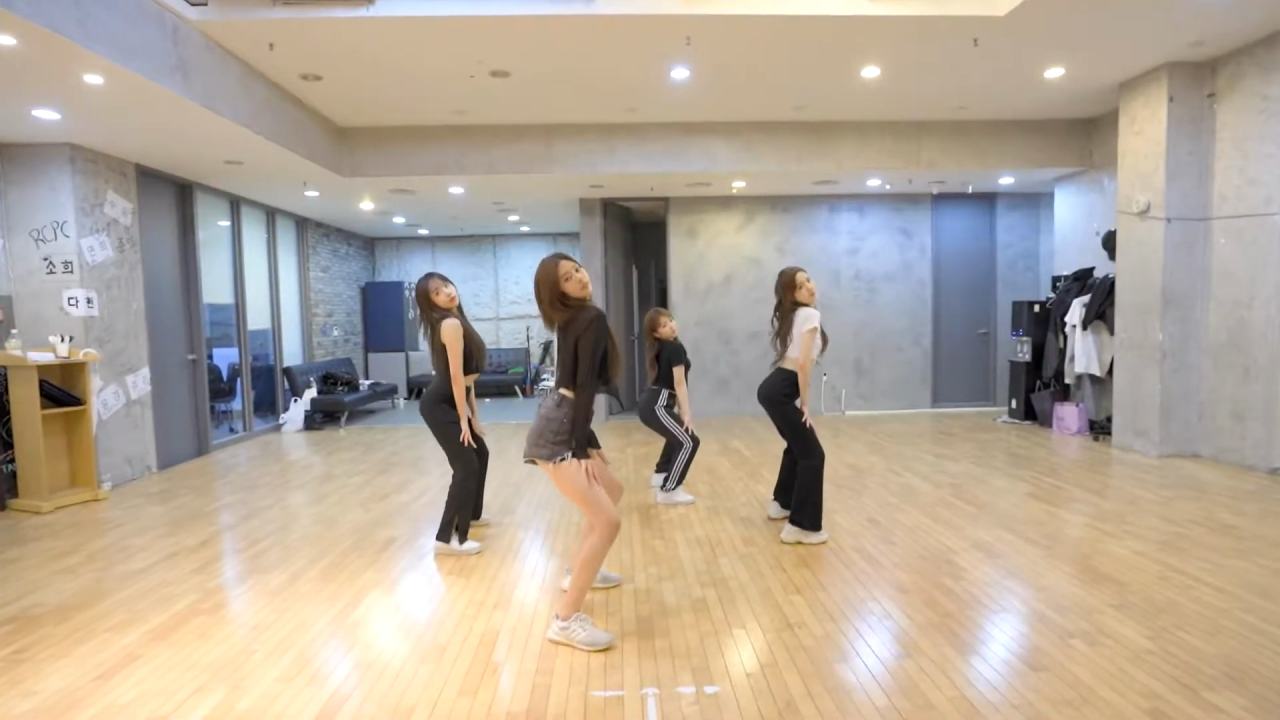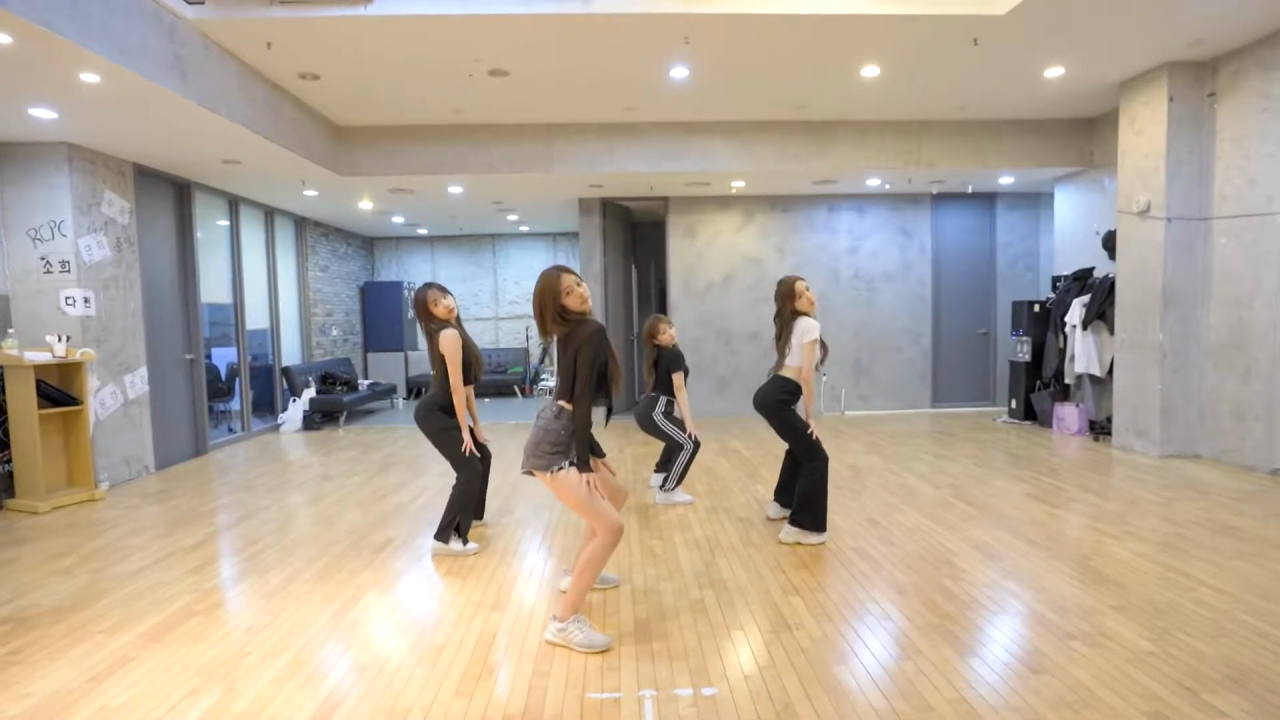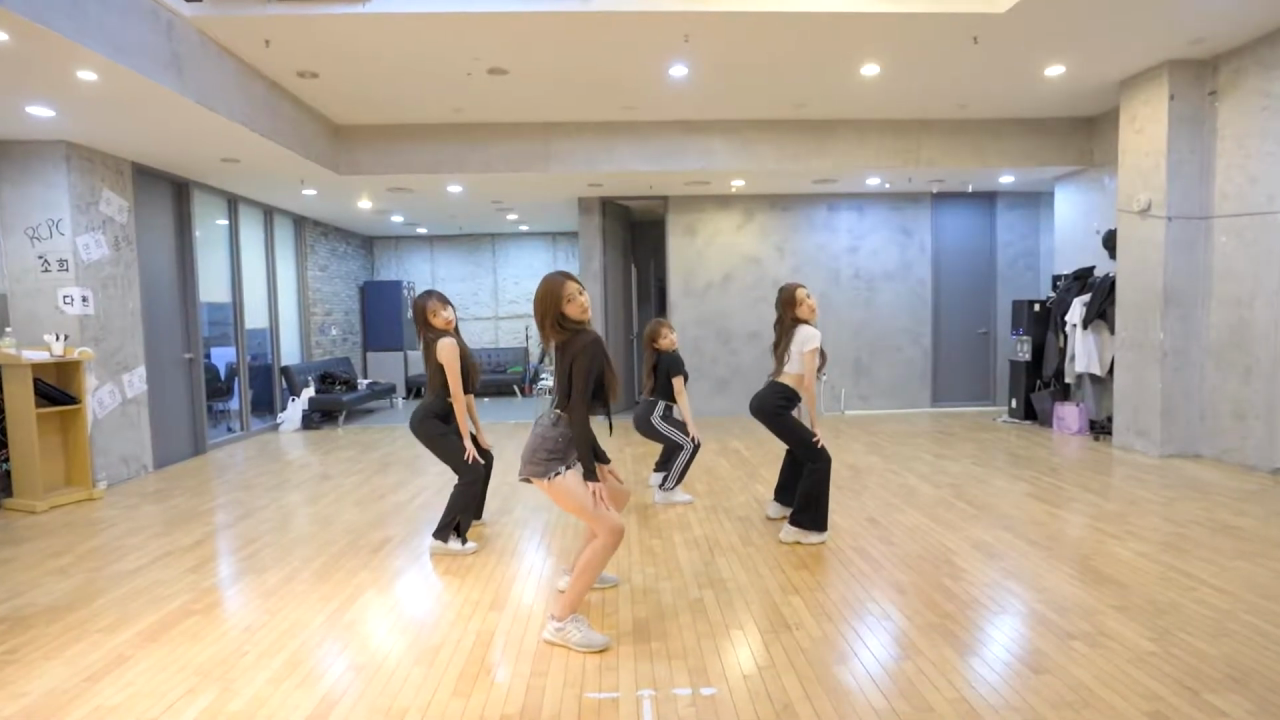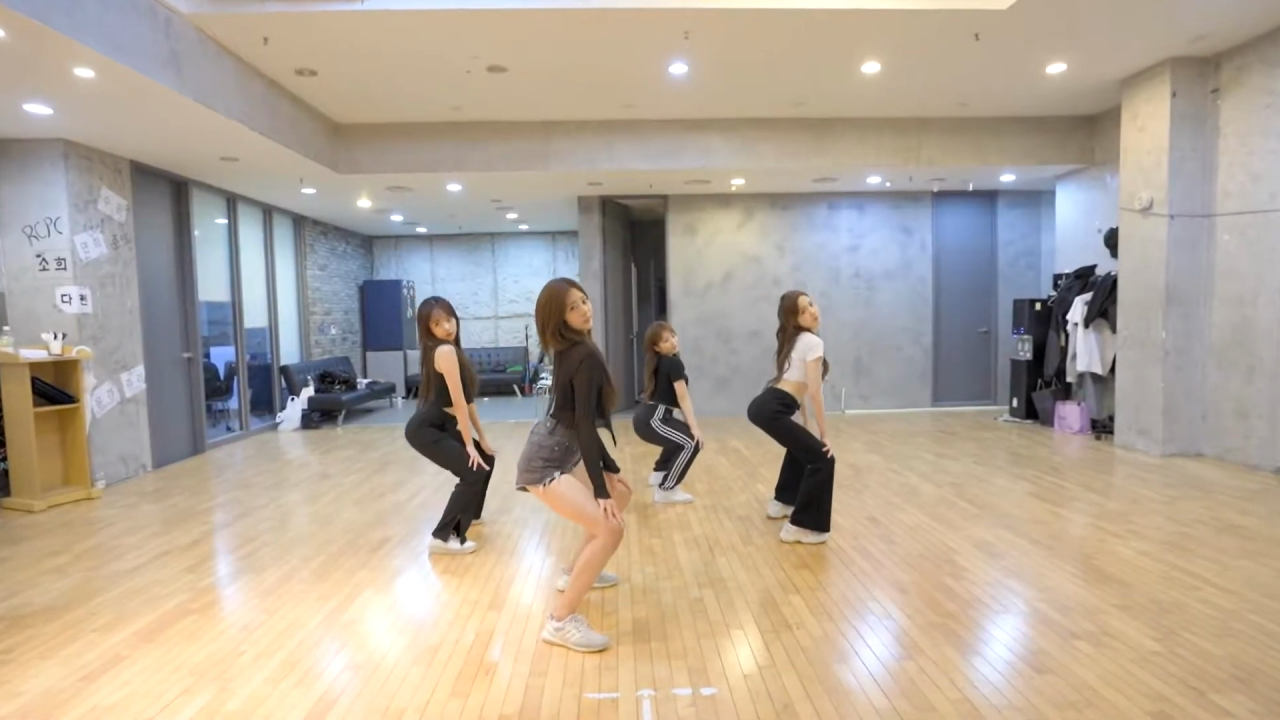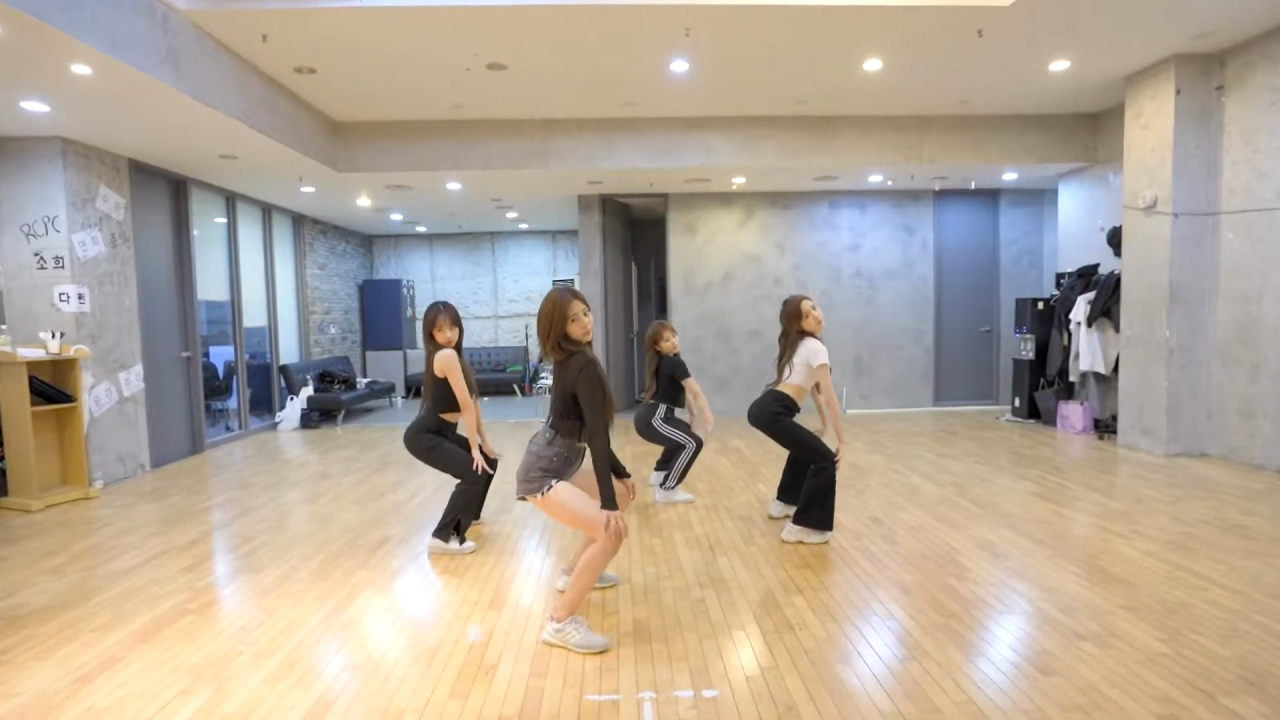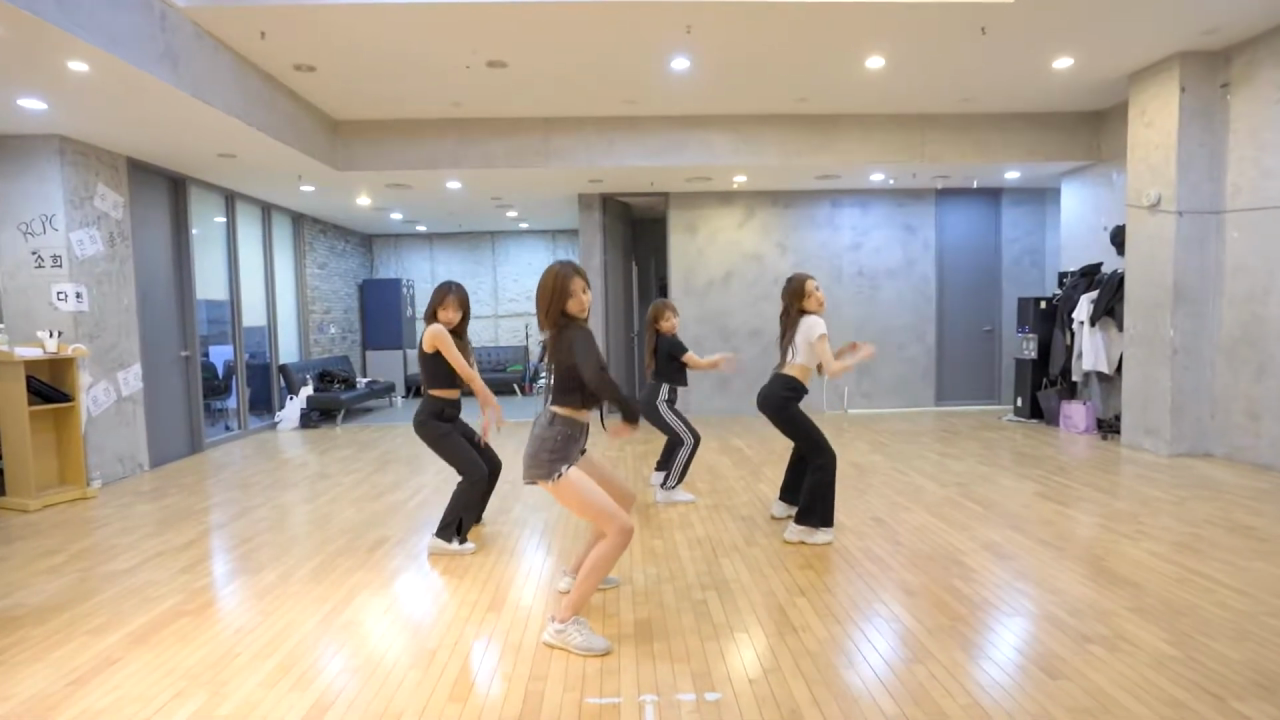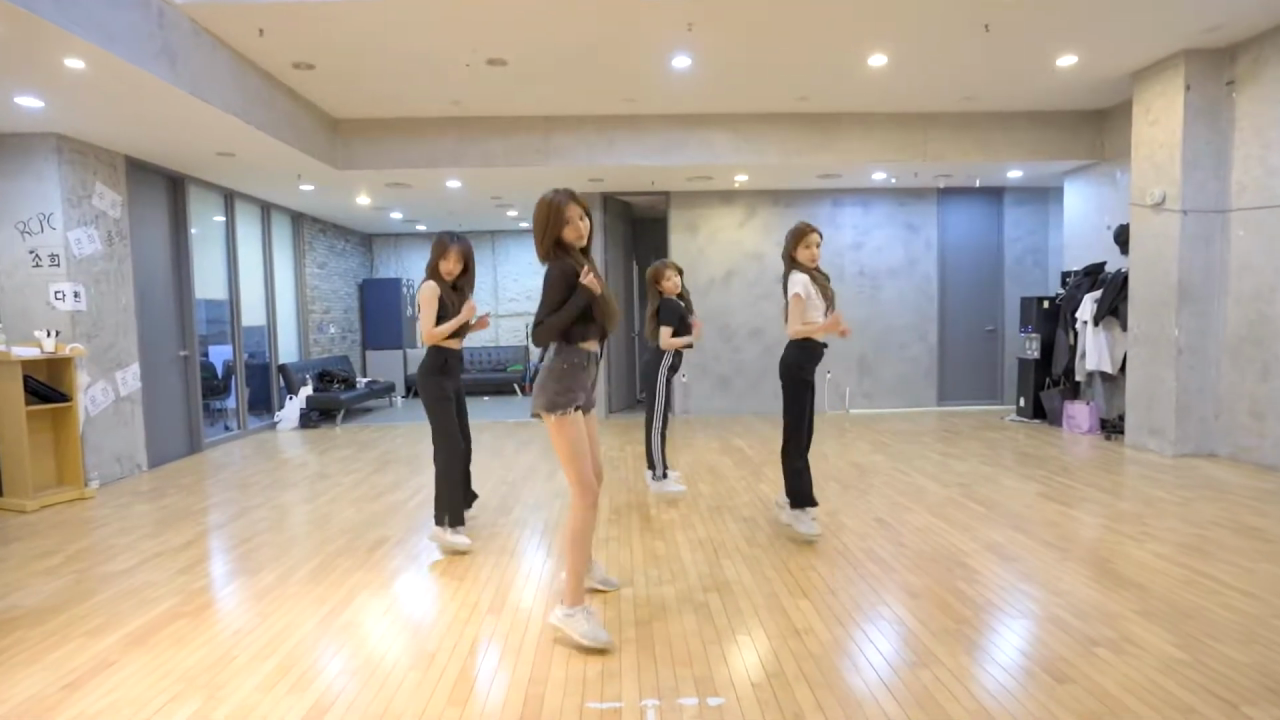
dt=0.2s
person 1, frame 1
left shoulder: (573, 320)
right shoulder: (592, 318)
right elbow: (585, 386)
left wrist: (589, 442)
right wrist: (582, 450)
left hip: (562, 426)
right hip: (556, 435)
left knee: (612, 491)
right knee: (606, 520)
left ankle: (580, 571)
right ankle: (566, 620)
person 1, frame 2
left shoulder: (571, 333)
right shoulder: (592, 332)
right elbow: (581, 400)
left wrist: (594, 453)
right wrist: (584, 464)
left hip: (560, 437)
right hip: (553, 445)
left knee: (616, 495)
right knee: (610, 526)
left ankle: (578, 573)
right ankle: (564, 621)
person 1, frame 3
left shoulder: (570, 341)
right shoulder: (588, 343)
right elbow: (578, 411)
left wrist: (599, 460)
right wrist: (590, 474)
left hip: (558, 445)
right hip: (549, 453)
left knee: (617, 495)
right knee: (611, 528)
left ankle: (576, 572)
right ankle: (562, 621)
person 1, frame 4
left shoulder: (571, 350)
right shoulder: (585, 356)
left elbow: (583, 423)
right elbow: (586, 425)
left wrist: (609, 468)
right wrist: (599, 490)
left hip: (558, 453)
right hip: (546, 461)
left knee: (621, 494)
right knee: (611, 525)
left ankle: (575, 572)
right ankle: (561, 620)
person 1, frame 5
left shoulder: (569, 359)
right shoulder: (584, 364)
left elbow: (589, 430)
right elbow: (597, 433)
left wrist: (618, 479)
right wrist: (608, 500)
left hip: (556, 461)
right hip: (544, 470)
left knee: (623, 495)
right knee: (611, 528)
left ankle: (574, 572)
right ankle: (561, 621)
person 1, frame 6
left shoulder: (564, 335)
right shoulder: (576, 334)
right elbow: (598, 380)
left wrist: (618, 416)
right wrist: (632, 412)
left hip: (566, 442)
right hip: (554, 449)
left knee: (625, 499)
right knee: (621, 528)
left ankle: (576, 573)
right ankle: (562, 622)
person 1, frame 7
left shoulder: (576, 264)
right shoulder: (561, 269)
right elbow: (544, 328)
right wrist: (585, 293)
left hip: (582, 379)
right hip: (562, 383)
left knee: (593, 479)
right knee: (585, 489)
left ankle: (584, 567)
right ankle: (570, 606)
person 2, frame 1
left shoulder: (458, 320)
right shoulder: (450, 323)
left elbow: (469, 374)
right elbow: (456, 375)
left wrist: (474, 415)
right wrist: (463, 420)
left hip: (448, 402)
right hip: (439, 404)
left knee: (480, 454)
right knee: (467, 465)
left ankle: (470, 514)
right ankle: (447, 538)
person 2, frame 2
left shoulder: (456, 332)
right shoulder: (449, 334)
left elbow: (467, 383)
right elbow: (456, 386)
left wrist: (476, 424)
right wrist: (464, 430)
left hip: (443, 410)
right hip: (433, 414)
left knee: (482, 455)
right knee: (470, 469)
left ankle: (471, 514)
right ankle: (445, 538)
person 2, frame 3
left shoulder: (452, 340)
right shoulder: (447, 343)
left elbow: (467, 391)
right elbow: (457, 394)
left wrist: (478, 432)
right wrist: (466, 437)
left hip: (441, 418)
right hip: (429, 421)
left knee: (484, 457)
right knee: (472, 471)
left ankle: (470, 514)
right ankle: (444, 538)
person 2, frame 4
left shoulder: (452, 350)
right shoulder: (445, 350)
left elbow: (467, 400)
right elbow: (458, 402)
left wrist: (481, 438)
right wrist: (469, 445)
left hip: (440, 425)
right hip: (424, 430)
left knee: (486, 459)
right knee: (473, 472)
left ankle: (468, 514)
right ankle: (443, 537)
person 2, frame 5
left shoulder: (455, 356)
right shoulder: (445, 356)
left elbow: (469, 404)
right elbow: (467, 404)
left wrist: (484, 443)
right wrist: (476, 445)
left hip: (442, 432)
right hip: (424, 436)
left knee: (487, 463)
right knee: (474, 473)
left ankle: (467, 515)
right ankle: (444, 537)
person 2, frame 6
left shoulder: (455, 335)
right shoulder: (435, 331)
left elbow: (469, 377)
right elbow: (466, 373)
left wrist: (486, 415)
right wrist: (493, 406)
left hip: (450, 414)
right hip: (432, 418)
left knee: (491, 464)
right knee: (476, 473)
left ankle: (469, 517)
right ankle: (444, 538)
person 2, frame 7
left shoulder: (454, 289)
right shoulder: (431, 287)
right elbow: (427, 336)
left wrist: (472, 324)
right wrist: (462, 318)
left hip: (450, 372)
right hip: (435, 374)
left knee: (462, 443)
right knee: (450, 448)
left ankle: (457, 507)
right ankle: (446, 524)
person 3, frame 1
left shoulder: (791, 316)
right shoulder: (810, 315)
right elbow: (804, 364)
left wrist: (799, 402)
right wrist: (804, 404)
left hip: (772, 387)
right hip: (780, 392)
left knee: (798, 446)
right knee: (812, 455)
left ankle: (782, 503)
right ankle: (800, 526)
person 3, frame 2
left shoulder: (792, 325)
right shoulder: (809, 325)
right elbow: (807, 375)
left wrist: (803, 415)
right wrist: (810, 416)
left hip: (768, 395)
right hip: (777, 399)
left knee: (800, 446)
right knee: (816, 457)
left ankle: (782, 503)
right ankle: (800, 526)
person 3, frame 3
left shoulder: (792, 333)
right shoulder: (810, 333)
right elbow: (809, 383)
left wrist: (806, 425)
right wrist: (815, 425)
left hip: (765, 400)
right hip: (774, 405)
left knee: (801, 445)
right knee: (819, 458)
left ankle: (782, 502)
right ankle: (801, 526)
person 3, frame 4
left shoulder: (794, 340)
right shoulder: (812, 342)
right elbow: (815, 391)
left wrist: (805, 423)
right wrist: (822, 434)
left hip: (762, 406)
right hip: (772, 410)
left knee: (801, 445)
right knee: (822, 458)
left ankle: (783, 501)
right ankle: (802, 526)
person 3, frame 5
left shoulder: (799, 344)
right shoulder: (816, 348)
left elbow: (815, 391)
right elbow: (829, 397)
left wrist: (824, 421)
right wrist: (840, 439)
left hip: (762, 408)
right hip: (771, 413)
left knee: (804, 448)
right knee: (824, 459)
left ankle: (784, 501)
right ankle: (803, 526)
person 3, frame 6
left shoulder: (801, 324)
right shoulder: (814, 325)
left elbow: (819, 363)
right elbow: (832, 370)
left wrist: (845, 353)
right wrist: (860, 357)
left hip: (773, 394)
right hip: (782, 398)
left knee: (808, 447)
right knee: (822, 456)
left ankle: (787, 502)
right ankle: (806, 525)
person 3, frame 7
left shoulder: (813, 278)
right shoulder: (800, 279)
right elbow: (793, 329)
left wrist: (834, 328)
right wrist: (826, 327)
left hip: (806, 359)
right hip: (798, 359)
left knee: (800, 431)
right knee: (797, 433)
left ankle: (791, 499)
right ankle: (796, 507)
person 4, frame 1
left shoulder: (662, 348)
right shoulder: (675, 348)
right elbow: (679, 383)
left wrist: (680, 410)
right wrist: (686, 413)
left hip: (650, 404)
right hip: (656, 406)
left knee: (679, 434)
right knee: (689, 441)
left ankle: (661, 474)
right ankle: (668, 491)
person 4, frame 2
left shoulder: (660, 355)
right shoulder: (674, 354)
right elbow: (679, 390)
left wrist: (683, 418)
right wrist: (688, 421)
left hip: (648, 410)
right hip: (654, 413)
left knee: (679, 436)
right knee: (690, 443)
left ankle: (660, 474)
right ankle: (667, 491)
person 4, frame 3
left shoulder: (661, 359)
right shoulder: (673, 359)
left elbow: (672, 393)
right elbow: (680, 394)
left wrist: (686, 423)
right wrist: (690, 424)
left hip: (647, 414)
right hip: (652, 417)
left knee: (679, 436)
right knee: (690, 442)
left ankle: (659, 473)
right ankle: (666, 490)
person 4, frame 4
left shoulder: (662, 363)
right shoulder: (673, 364)
left elbow: (678, 397)
right elbow: (683, 397)
left wrist: (690, 424)
right wrist: (694, 427)
left hip: (647, 417)
right hip: (651, 420)
left knee: (683, 434)
right knee: (692, 442)
left ankle: (659, 473)
right ankle: (666, 490)
person 4, frame 5
left shoulder: (669, 362)
right shoulder: (674, 364)
left elbow: (686, 391)
right elbow: (695, 392)
left wrist: (696, 419)
right wrist: (709, 420)
left hip: (651, 415)
right hip: (651, 419)
left knee: (679, 434)
right knee: (694, 442)
left ankle: (660, 472)
right ankle: (666, 489)
person 4, frame 6
left shoulder: (667, 341)
right shoulder: (670, 343)
left elbow: (689, 363)
right elbow: (699, 365)
left wrist: (714, 363)
right wrist: (721, 357)
left hip: (656, 398)
right hip: (658, 400)
left knee: (680, 433)
right knee: (690, 438)
left ankle: (660, 473)
right ankle: (667, 490)
person 4, frame 7
left shoulder: (671, 304)
right shoulder: (670, 306)
right elbow: (665, 342)
left wrist: (690, 326)
right wrist: (692, 337)
left hip: (659, 365)
right hip: (660, 367)
left knee: (657, 419)
right knee: (657, 420)
left ankle: (659, 469)
right ankle: (659, 478)
